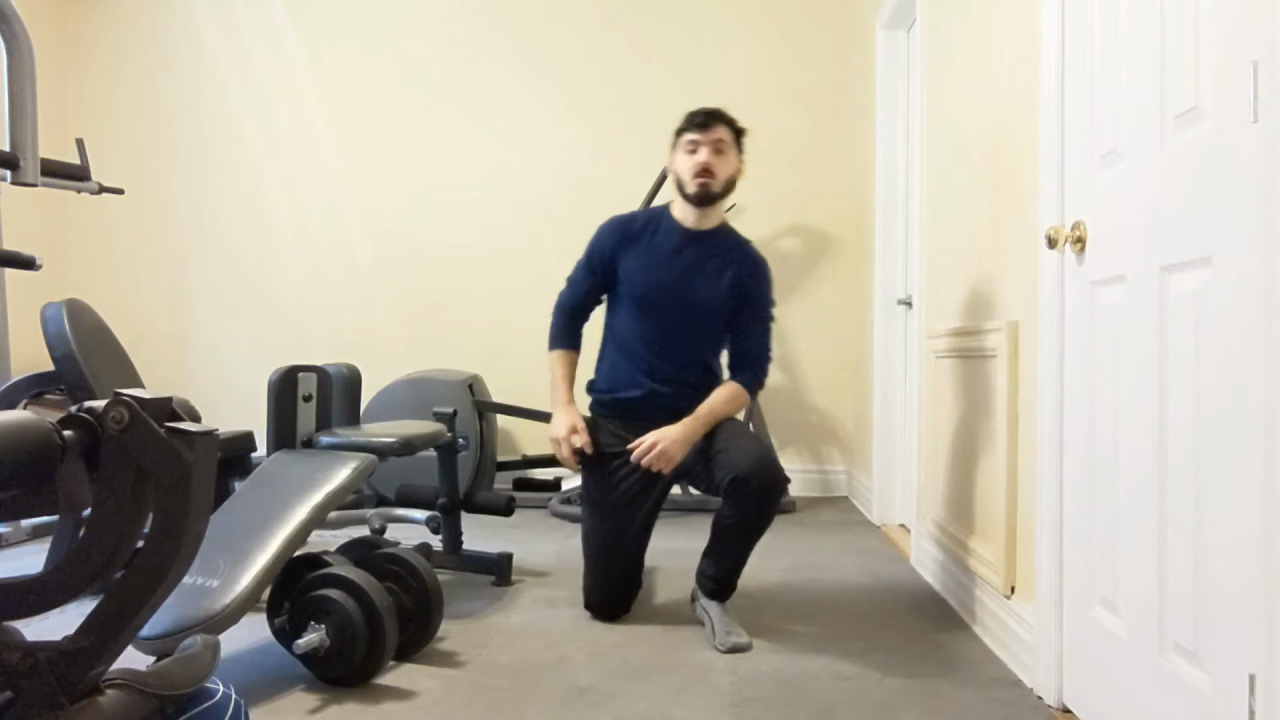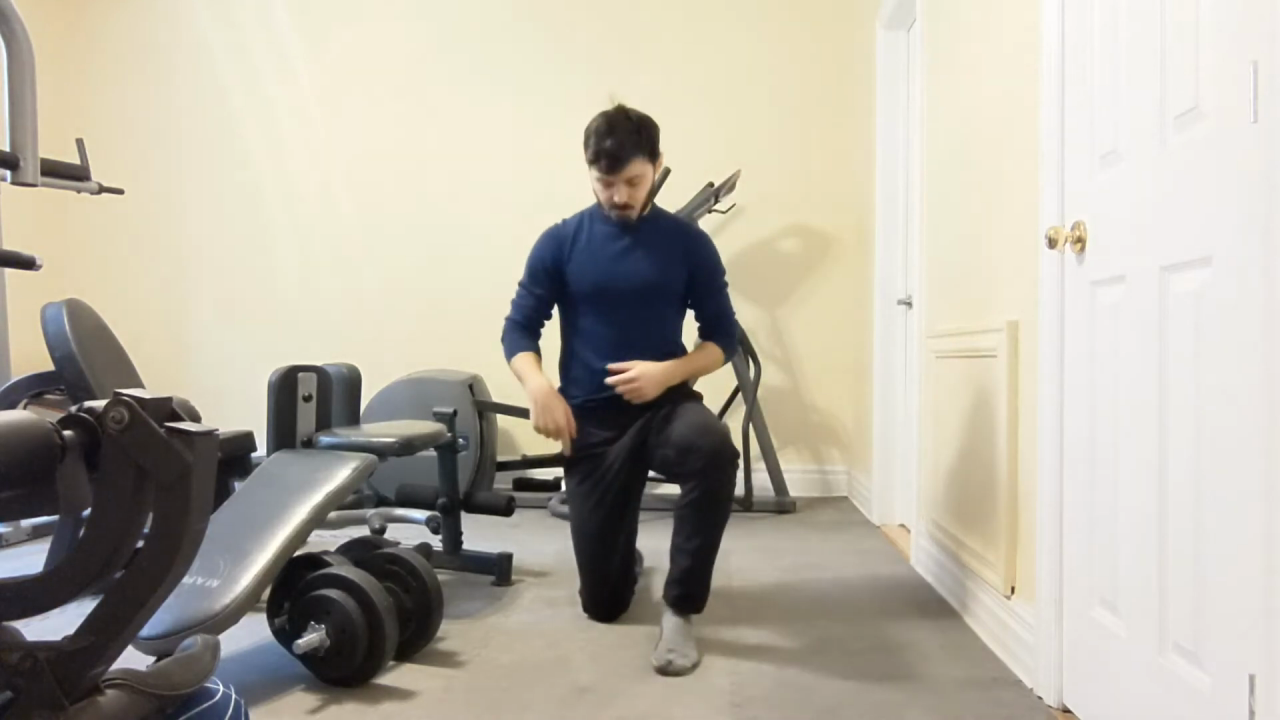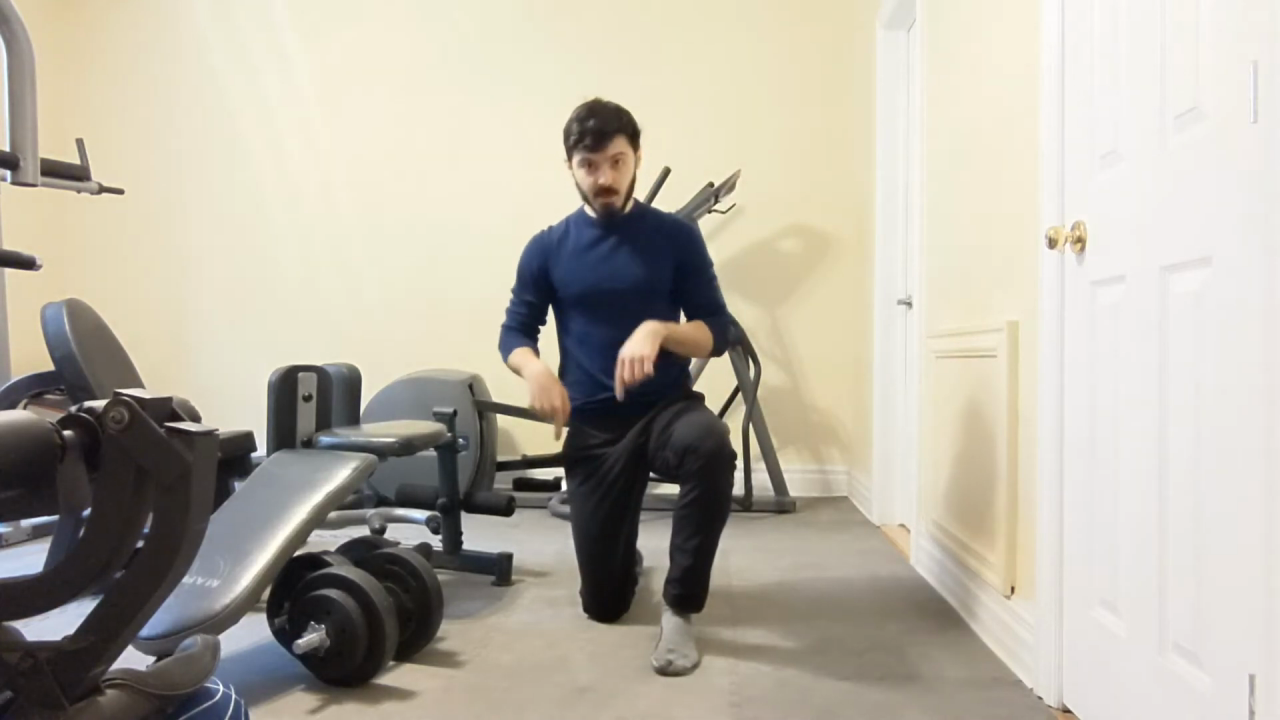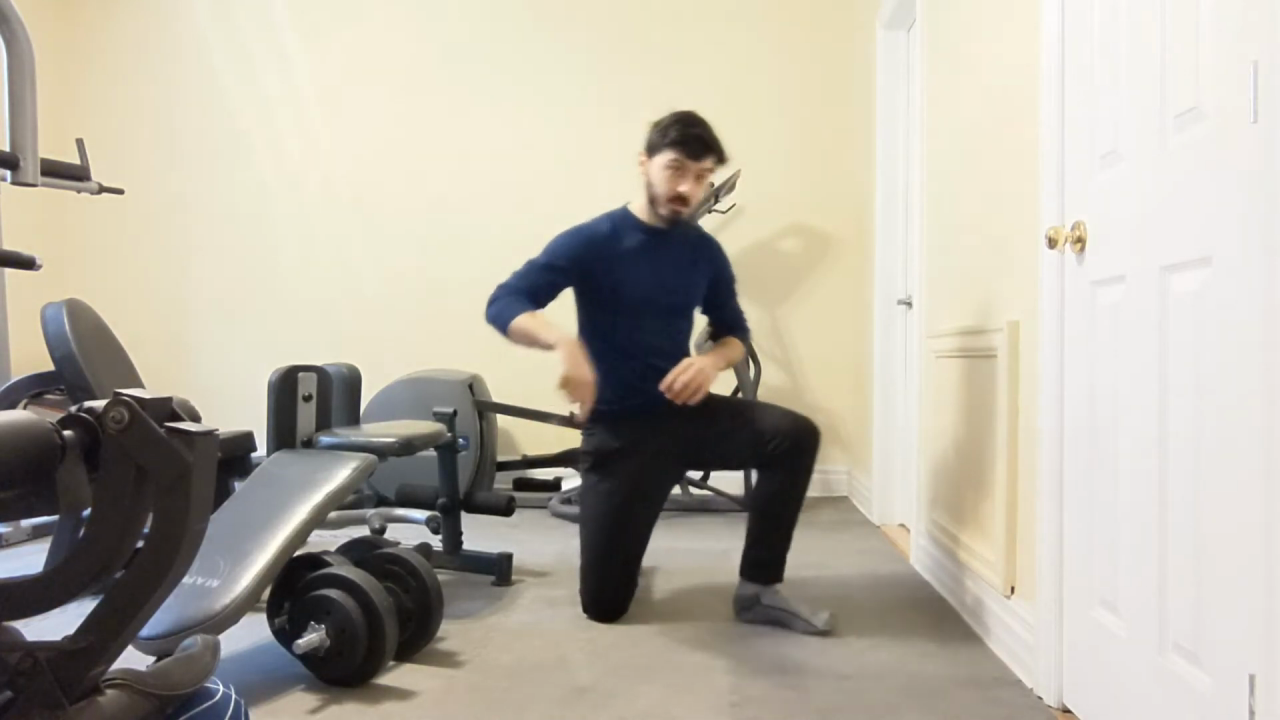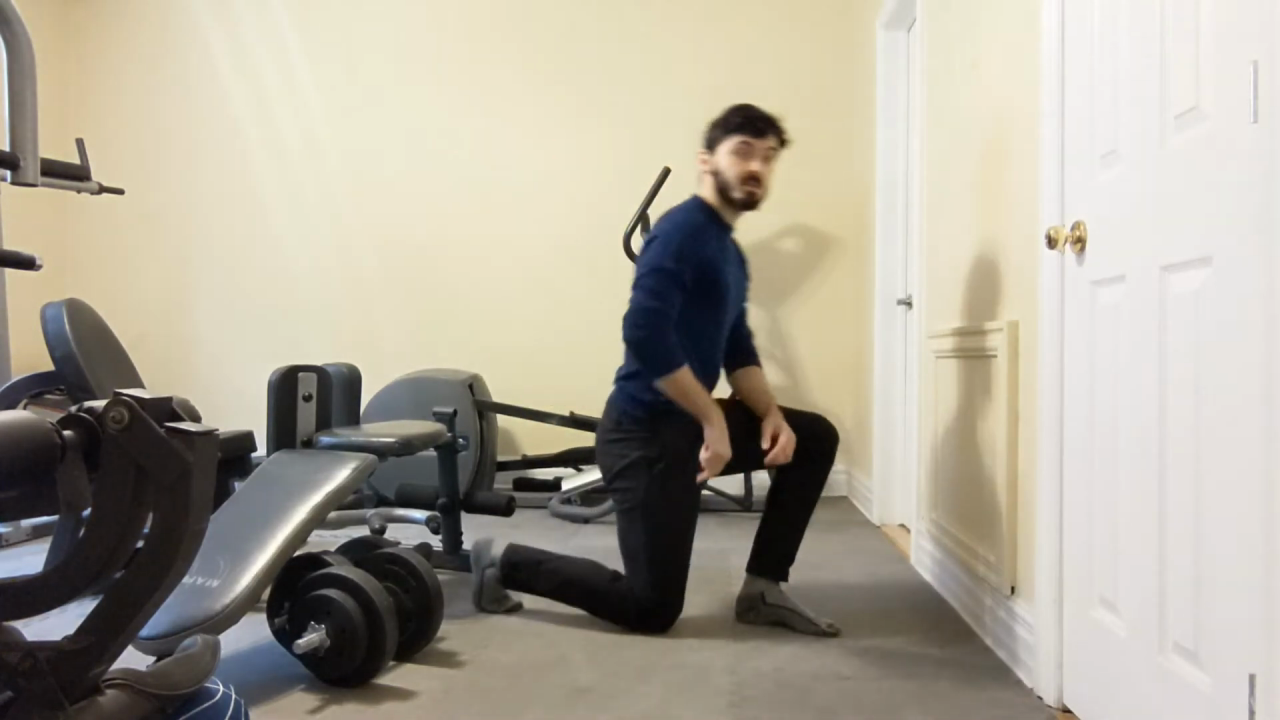
dt=1s
person 1, frame 1
left shoulder: (745, 265)
right shoulder: (622, 235)
left elbow: (749, 372)
right elbow: (567, 317)
left wrist: (688, 432)
right wrist: (563, 408)
left hip: (698, 419)
right hip: (616, 423)
left knee: (761, 474)
right knee: (606, 602)
left ankle: (711, 594)
right ankle: (626, 548)
person 1, frame 2
left shoulder: (688, 242)
right shoulder: (560, 243)
left elbow: (723, 337)
right elbow: (518, 328)
left wrist: (668, 372)
right wrist: (538, 387)
left hip: (666, 403)
right hip: (592, 421)
left knee: (713, 447)
right knee: (602, 602)
left ankle: (680, 609)
right ankle: (627, 558)
person 1, frame 3
left shoulder: (676, 236)
right shoulder: (548, 249)
left elbow: (717, 335)
right elbow: (514, 330)
left wrist: (659, 330)
right wrist: (535, 369)
left hip: (667, 407)
right hip: (592, 425)
left knee: (711, 447)
right knee: (603, 603)
left ankle: (680, 608)
right ankle: (627, 557)
person 1, frame 4
left shoulder: (705, 253)
right shoulder: (590, 243)
left elbow: (735, 332)
right elbow: (504, 304)
left wrist: (712, 362)
right wrist: (563, 340)
left hip: (686, 412)
right hip: (617, 430)
left knee: (795, 436)
right knee: (603, 604)
left ankle: (758, 589)
right ankle: (622, 544)
person 1, frame 5
left shoulder: (730, 252)
right shoulder: (682, 230)
left elbow: (738, 350)
right elbow: (645, 332)
left wrist: (771, 414)
right wrist: (713, 420)
left hip: (688, 423)
right hip: (644, 433)
left knee: (814, 439)
right knee: (652, 607)
left ankle: (762, 589)
right ankle: (503, 562)
